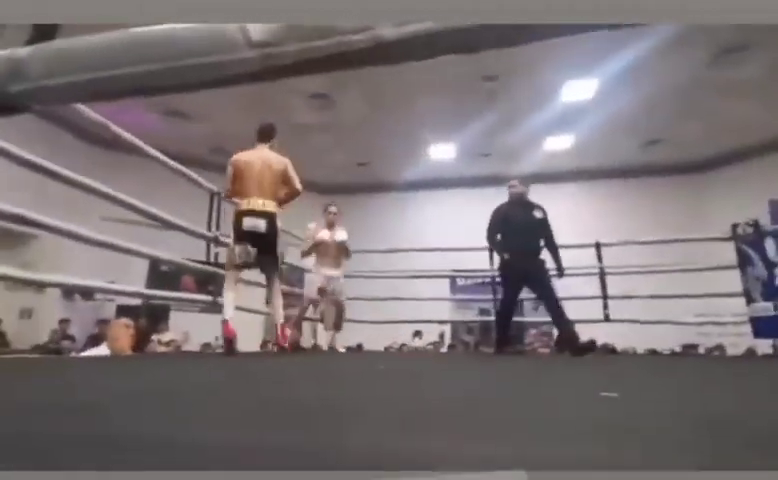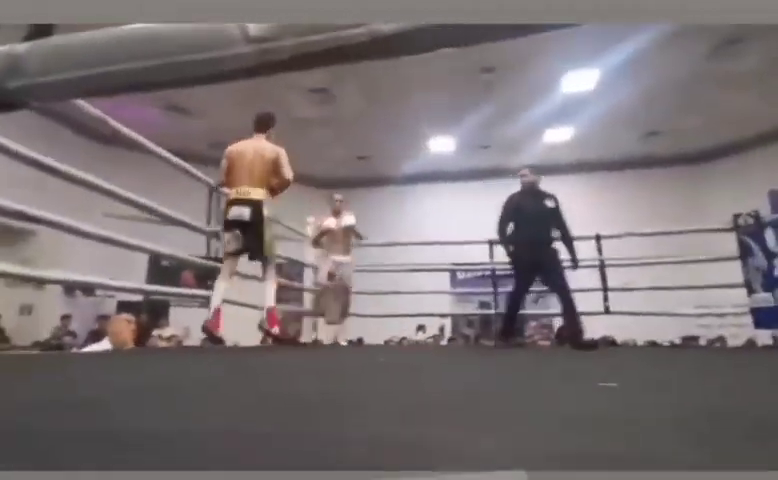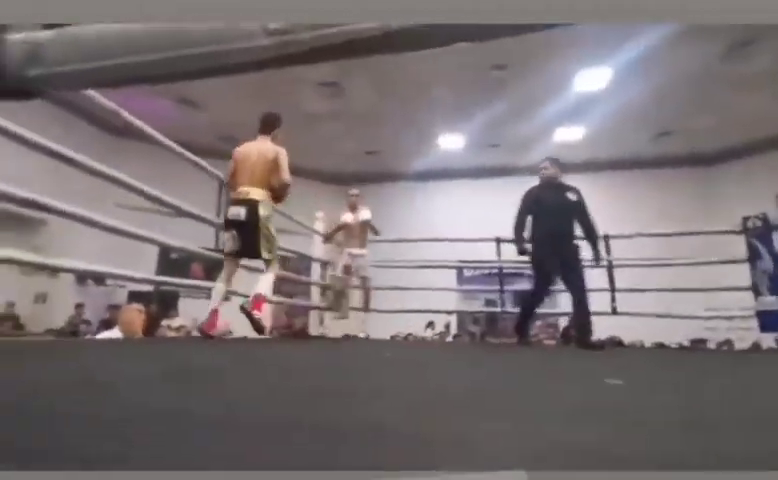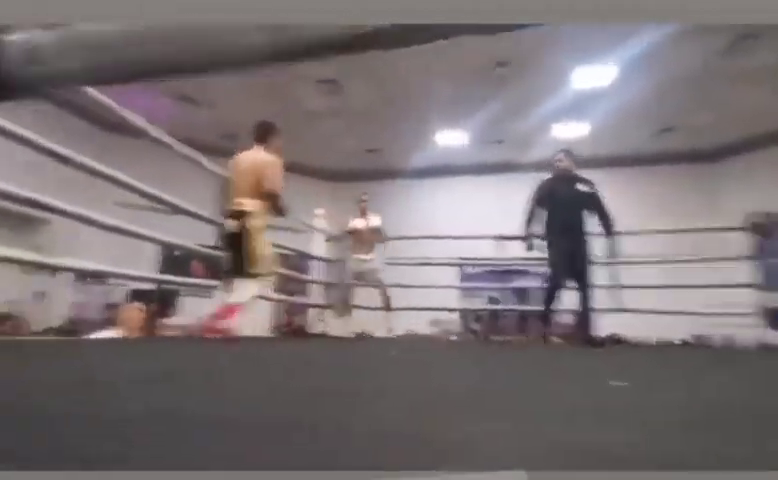
dt=0.1s
person 1, frame 1
left shoulder: (237, 159)
right shoulder: (282, 161)
left elbow: (229, 192)
right elbow: (297, 188)
left hip: (244, 218)
right hip: (269, 220)
left knee: (232, 275)
right knee: (273, 279)
left ankle: (228, 326)
person 1, frame 2
left shoulder: (232, 149)
right shoulder: (276, 151)
left elbow: (222, 181)
right elbow: (287, 178)
right wrist: (269, 191)
left hip: (233, 207)
right hip: (257, 208)
left knee: (229, 266)
right knee: (269, 265)
left ankle: (213, 318)
right ankle: (271, 316)
person 1, frame 3
left shoulder: (239, 150)
right shoulder: (278, 151)
left elbow: (230, 182)
right elbow: (285, 181)
right wrist: (279, 196)
left hip: (236, 206)
right hip: (257, 208)
left knee: (230, 266)
right knee: (271, 262)
left ankle: (211, 319)
right ankle: (256, 304)
person 1, frame 4
left shoulder: (237, 160)
right shoulder: (271, 160)
right elbow: (271, 189)
right wrist: (279, 206)
left hip: (232, 216)
right hip: (252, 217)
left knee: (232, 277)
right knee: (262, 275)
right ankle: (226, 312)
person 2, frame 1
left shoulder: (537, 210)
right shoulder: (503, 210)
left elbow: (548, 237)
right elbow: (491, 235)
left wrist: (558, 262)
right wrist: (501, 252)
left hip: (533, 263)
right hip: (512, 264)
left knee: (551, 300)
right knee: (507, 303)
left ankle: (571, 343)
right ankle: (501, 344)
person 2, frame 2
left shoulder: (550, 199)
right shoulder: (514, 200)
left elbow: (562, 227)
right elbow: (503, 225)
left wrist: (572, 252)
right wrist: (507, 244)
left hip: (546, 253)
right hip: (523, 254)
left knee: (564, 292)
right knee: (518, 294)
left ankle: (574, 337)
right ankle: (507, 334)
person 2, frame 3
left shoulder: (573, 193)
right shoulder: (535, 193)
left elbow: (585, 221)
right elbow: (521, 218)
left wrist: (595, 247)
right wrist: (520, 241)
left hip: (567, 247)
right hip: (544, 248)
left knee: (579, 290)
right knee: (539, 289)
left ankle: (583, 337)
right ankle: (521, 329)
person 2, frame 4
left shoulder: (586, 185)
right shoulder: (548, 185)
left elbow: (600, 211)
right elbow: (533, 209)
left wrist: (610, 234)
right wrist: (529, 235)
left hip: (577, 240)
right hip: (557, 239)
left knee: (583, 285)
right knee: (557, 278)
left ankle: (583, 332)
right ankle: (546, 319)
person 3, frame 1
left shoulder: (341, 232)
right shoulder: (315, 231)
left elbow: (347, 255)
right elbow: (303, 254)
left wrist: (344, 245)
right wrist: (315, 244)
left hip: (336, 275)
right hip: (320, 273)
left knee: (341, 308)
right knee: (307, 303)
left ankle: (332, 342)
right ankle: (294, 335)
person 3, frame 2
left shoulder: (349, 219)
right shoulder: (326, 222)
left elbow: (361, 238)
right elbow: (315, 243)
left wrist: (353, 229)
right wrist: (322, 232)
left hip: (346, 260)
right hip: (329, 259)
left knee: (346, 295)
right knee: (324, 291)
left ankle: (339, 335)
right ankle: (319, 329)
person 3, frame 3
left shoulder: (365, 213)
right shoulder: (343, 216)
left elbow: (376, 233)
right elbow: (327, 238)
left wrist: (370, 224)
right wrist: (338, 227)
left hip: (361, 254)
right hip: (346, 253)
left knee: (366, 287)
person 3, frame 4
left shoulder: (375, 220)
right shoulder: (353, 222)
left elbow: (383, 239)
left wrist: (379, 231)
right wrist: (348, 232)
left hip: (370, 259)
right hip: (355, 258)
left knee: (383, 289)
right knee: (348, 291)
left ankle: (389, 323)
